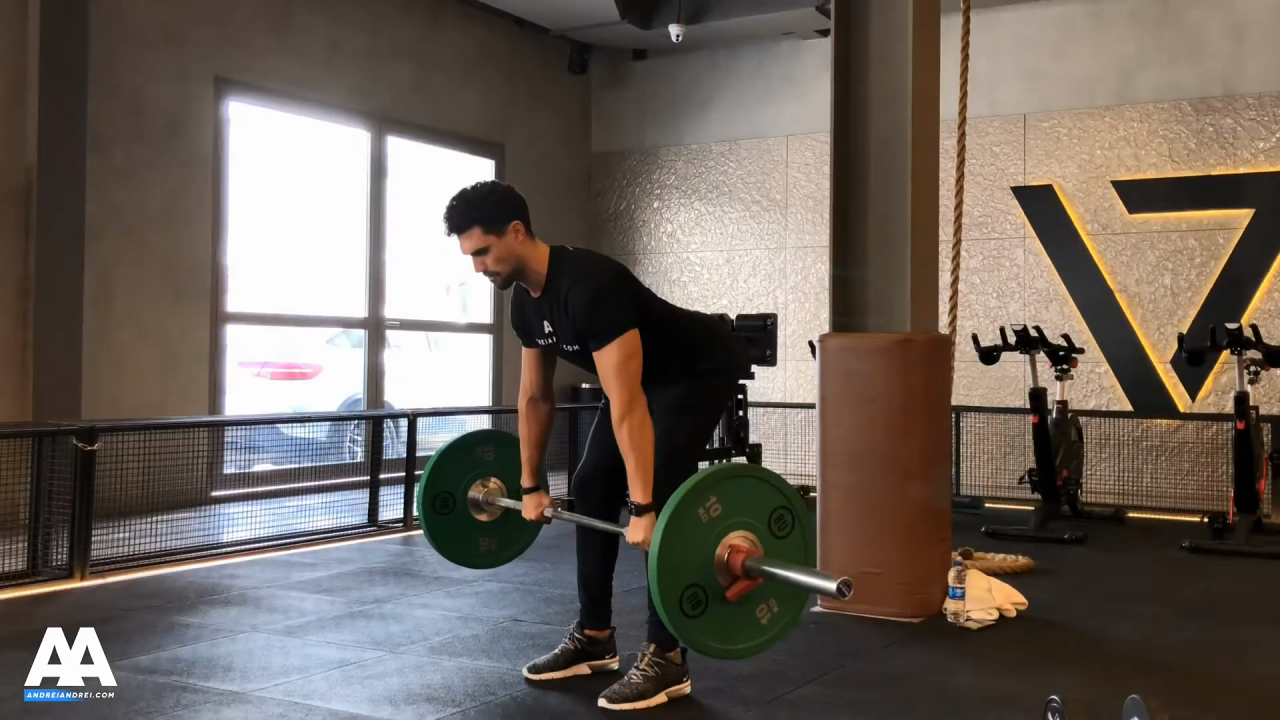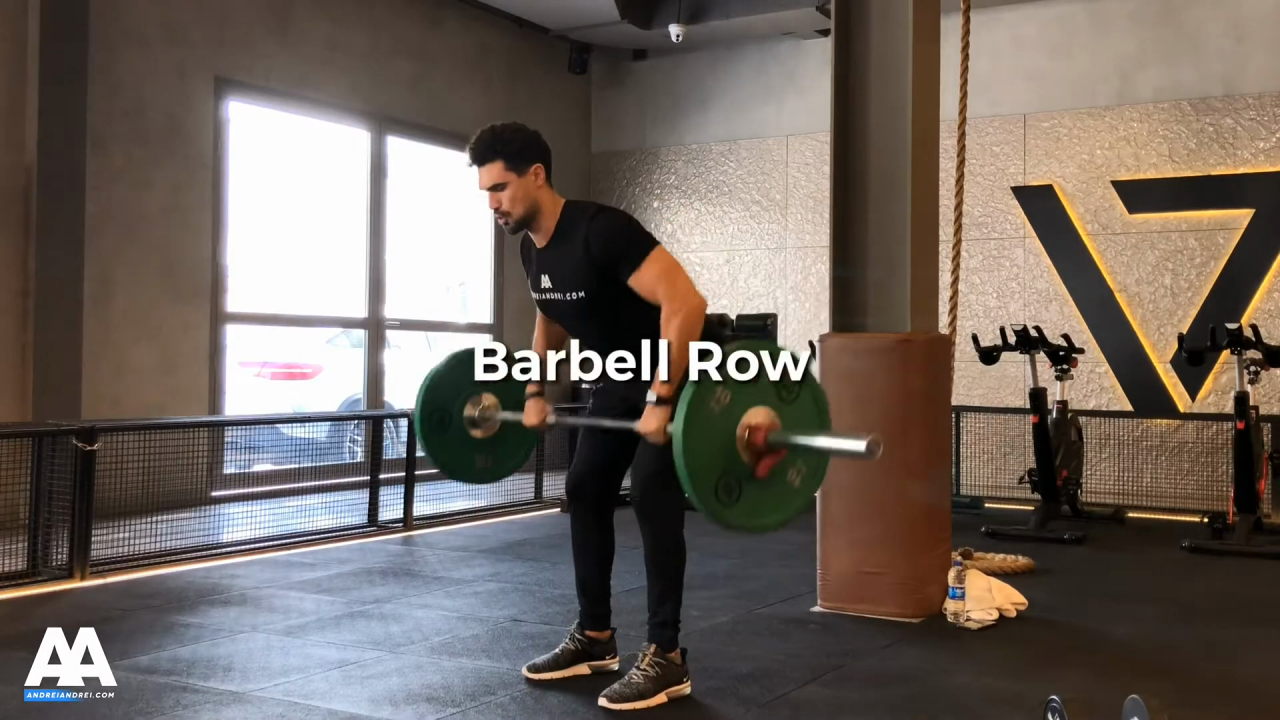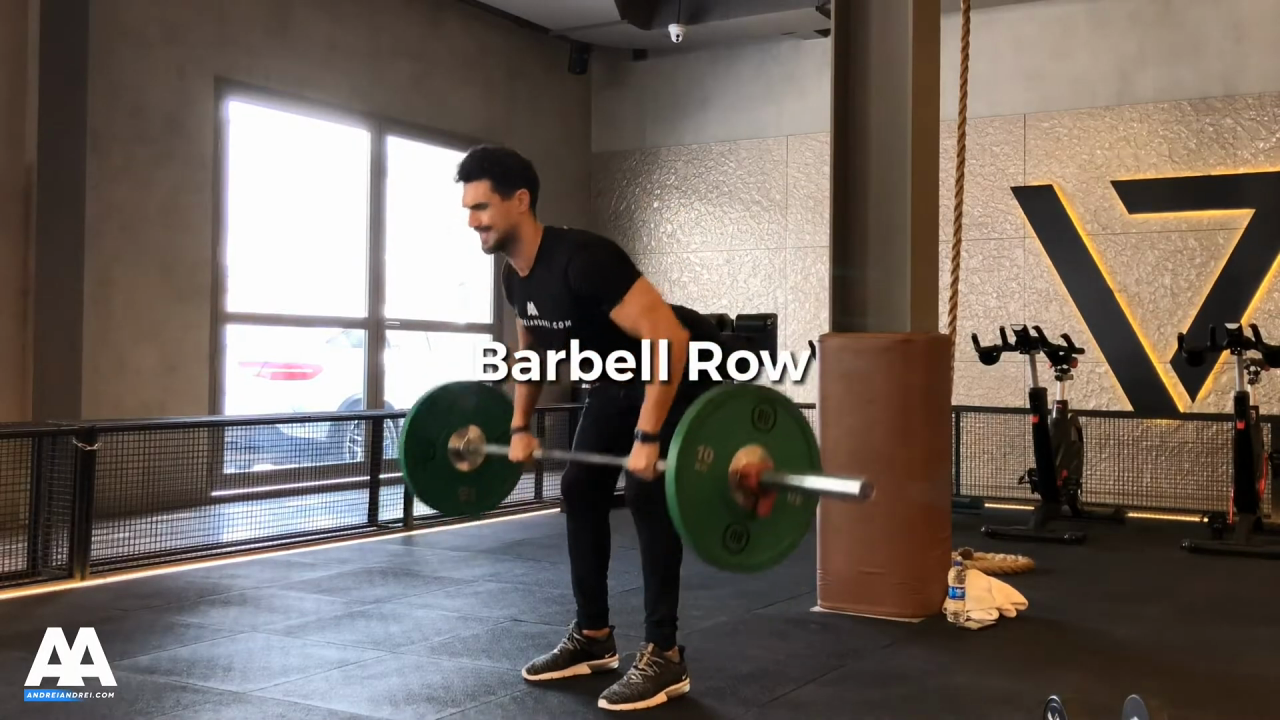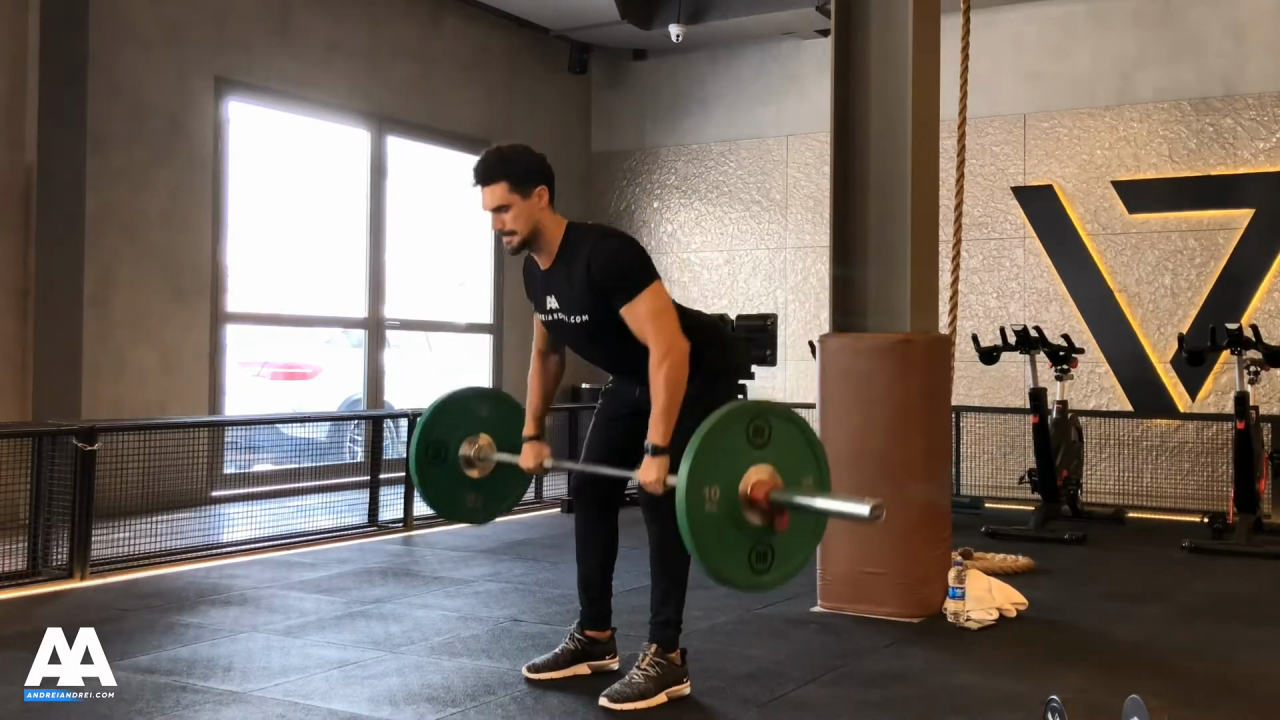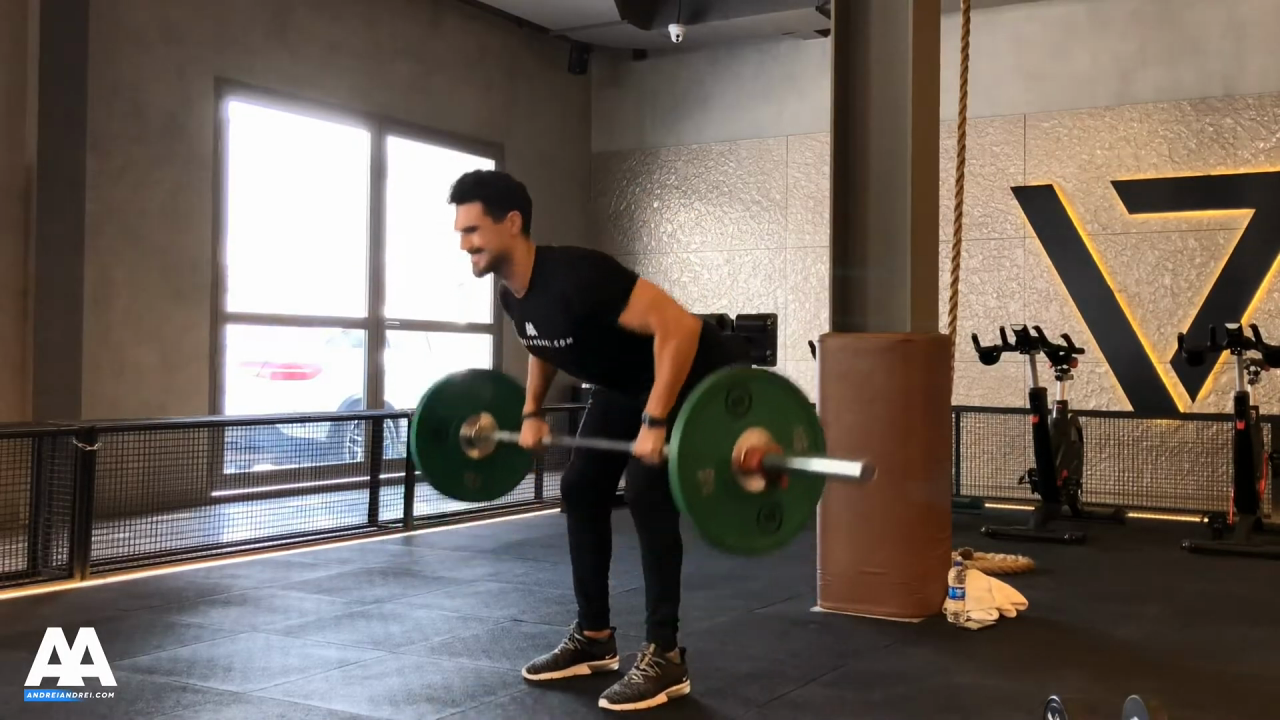
dt=1s
person 1, frame 1
left shoulder: (590, 285)
right shoulder: (525, 303)
left elbow: (627, 407)
right elbow: (534, 397)
left wrist: (642, 508)
right wrist: (530, 485)
left hip: (700, 370)
right hip: (644, 374)
left knee: (658, 495)
right knee: (590, 488)
left ankle: (665, 658)
right ankle: (594, 636)
person 1, frame 2
left shoulder: (601, 231)
right shoulder: (531, 249)
left elbow: (686, 303)
right elbow: (550, 317)
left wrist: (661, 403)
right wrist: (535, 393)
left hip: (679, 368)
right hip: (620, 371)
left knee: (651, 494)
right knee: (585, 490)
left ankle: (665, 657)
right ankle: (594, 636)
person 1, frame 3
left shoulder: (583, 259)
right shoulder: (516, 278)
left elbow: (670, 339)
right elbow: (532, 351)
left wrist: (649, 439)
right wrist: (520, 428)
left hip: (685, 366)
right hip: (618, 373)
left knee: (649, 494)
right knee: (580, 489)
left ankle: (663, 657)
right ankle: (592, 636)
person 1, frame 4
left shoulder: (605, 254)
right shoulder: (534, 273)
left elbow: (671, 347)
right elbow: (546, 353)
left wrist: (658, 451)
right wrist: (533, 434)
left hip: (699, 369)
right hip: (631, 375)
left knee: (661, 497)
right knee: (590, 490)
left ankle: (666, 658)
right ankle: (594, 636)
person 1, frame 5
left shoulder: (577, 278)
right shoulder: (511, 293)
left elbow: (678, 328)
left wrist: (656, 428)
right wrist: (532, 414)
left hip: (686, 375)
right hip: (619, 382)
left knee: (648, 493)
right knee: (580, 488)
left ankle: (664, 657)
right ankle: (592, 637)
